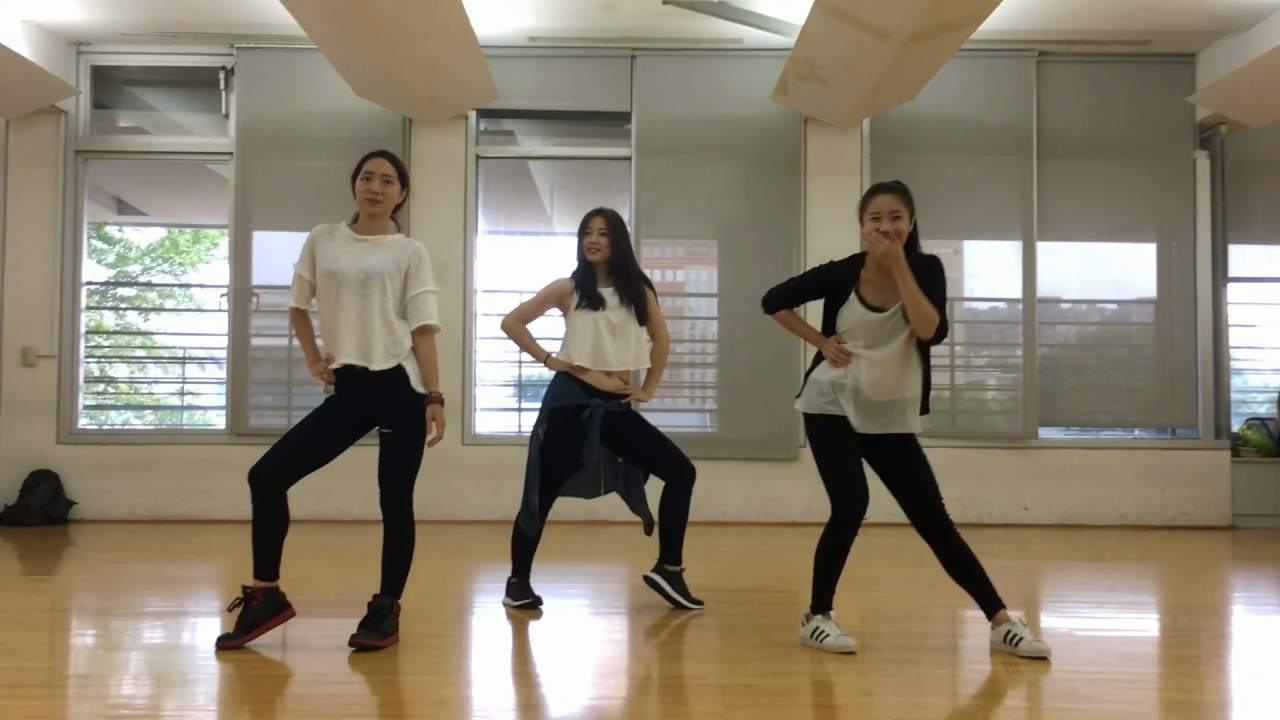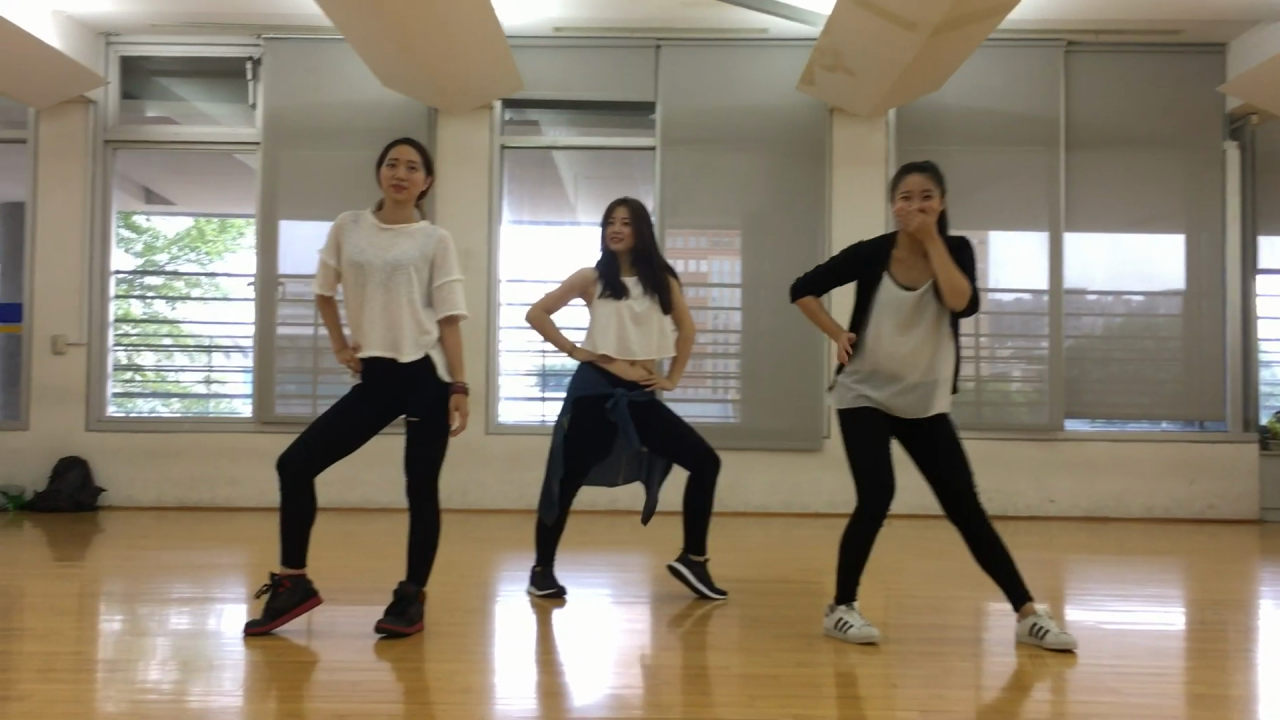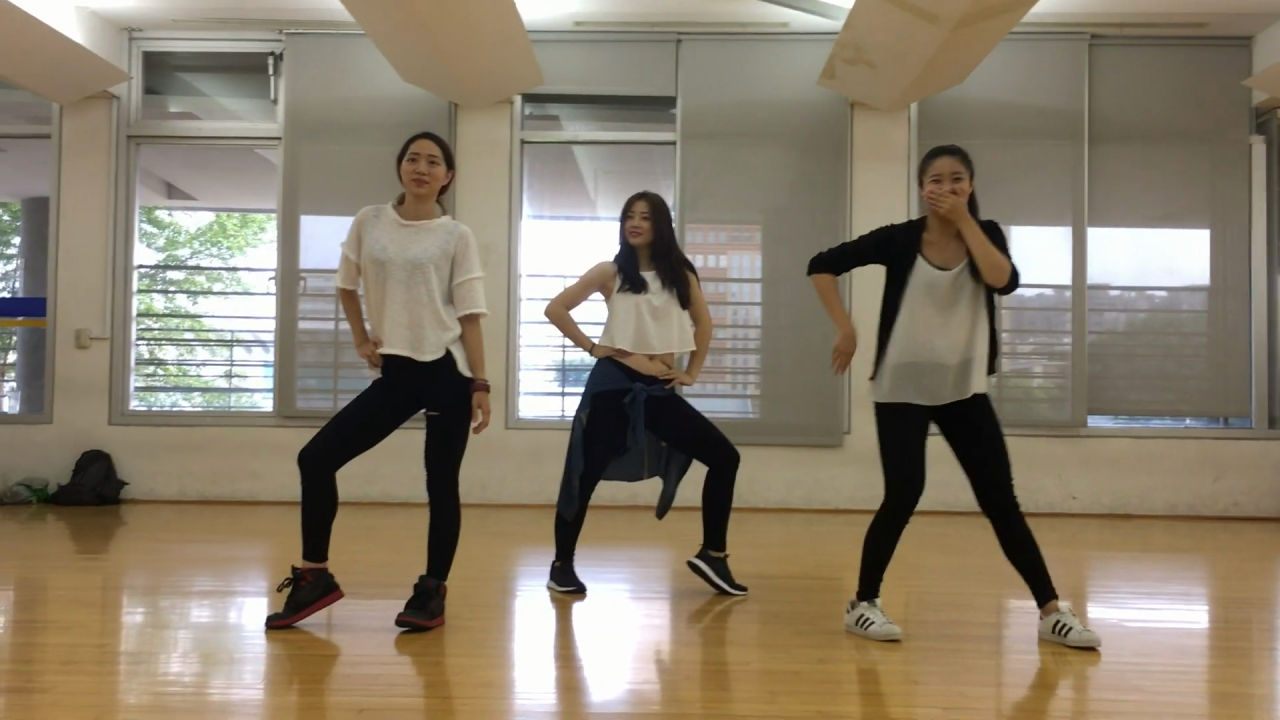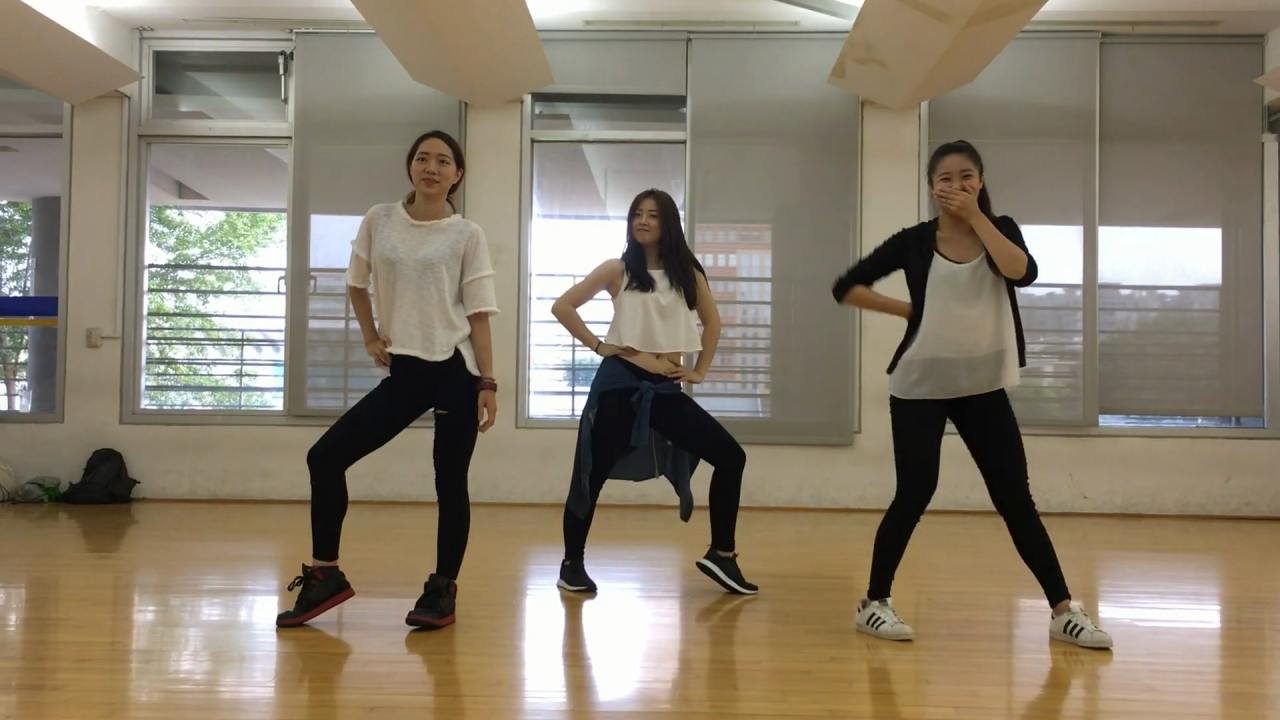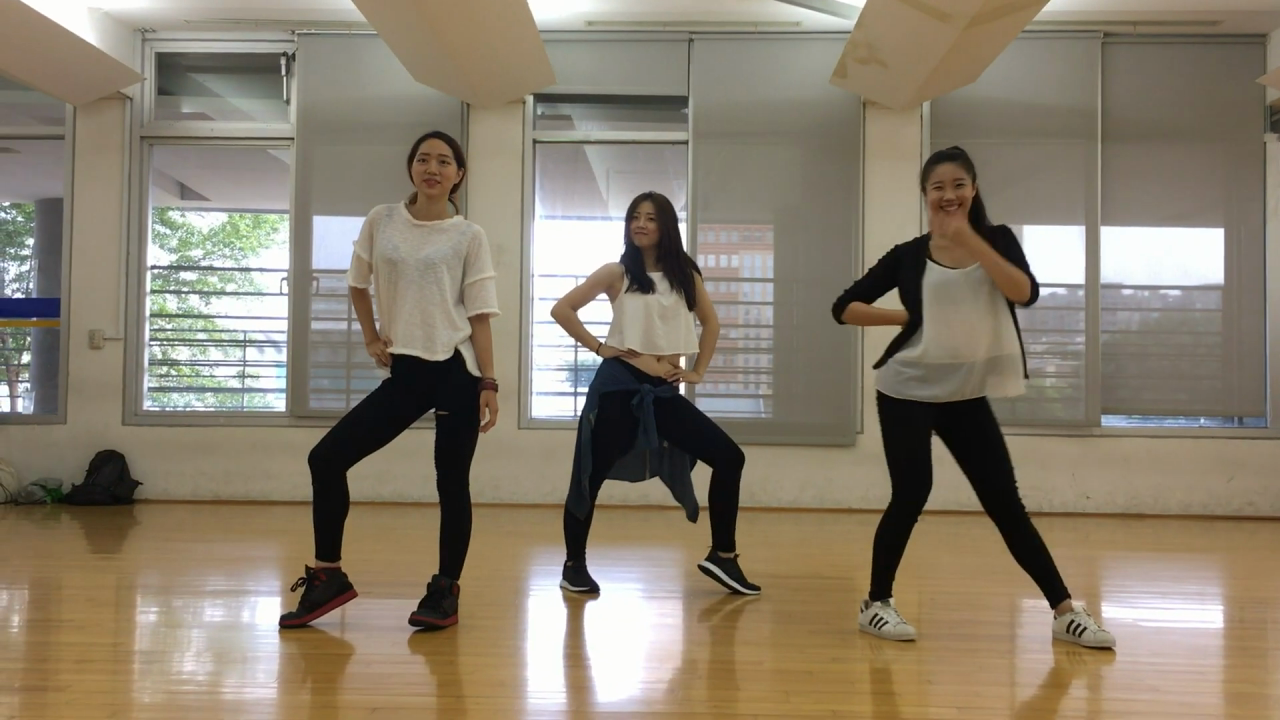
dt=0.2s
person 1, frame 1
left shoulder: (411, 252)
right shoulder: (323, 240)
left elbow: (423, 330)
right elbow: (299, 307)
left wrist: (435, 397)
right wrist: (314, 360)
left hip: (400, 387)
right hip: (348, 389)
left knee: (395, 499)
right knee: (267, 475)
left ankle: (386, 608)
right ankle: (266, 595)
person 1, frame 2
left shoulder: (436, 240)
right shoulder: (348, 228)
left elbow: (448, 319)
right elbow: (325, 293)
left wrist: (459, 387)
right wrist: (341, 348)
left hip: (426, 376)
right hip: (374, 377)
left knee: (421, 487)
right knee: (296, 464)
left ankle: (412, 596)
right ankle: (293, 582)
person 1, frame 3
left shoulder: (457, 236)
right shoulder: (368, 223)
left elbow: (469, 316)
right elbow: (347, 287)
left wrist: (480, 384)
right wrist: (362, 342)
left hip: (446, 372)
right hip: (394, 373)
left knee: (441, 482)
right knee: (316, 458)
left ankle: (432, 590)
right ankle: (315, 576)
person 1, frame 4
left shoulder: (467, 235)
right shoulder: (378, 221)
left elbow: (478, 315)
right elbow: (358, 284)
left wrist: (487, 383)
right wrist: (371, 340)
left hip: (455, 371)
right hip: (403, 372)
left knee: (450, 481)
right knee: (325, 457)
left ankle: (442, 589)
right ankle: (327, 574)
person 1, frame 5
left shoulder: (469, 236)
right shoulder: (380, 221)
left elbow: (479, 316)
right elbow: (358, 284)
left wrist: (488, 384)
right wrist: (371, 340)
left hip: (456, 372)
right hip: (404, 373)
left knee: (452, 481)
right knee: (327, 457)
left ankle: (445, 590)
right ankle: (328, 576)
person 2, frame 1
left shoulder: (926, 269)
right shoulder: (841, 273)
left elbow: (931, 332)
right elbow: (774, 301)
left wrist: (899, 268)
right wrist: (821, 342)
left hip: (892, 415)
right hip: (833, 407)
left knee: (933, 519)
right knee: (850, 506)
left ankle: (1001, 621)
right ankle: (817, 616)
person 2, frame 2
left shoulder: (955, 250)
right shoulder: (871, 254)
left elbow: (962, 304)
right elbow: (802, 290)
left wrist: (932, 241)
right wrist: (839, 336)
left hip: (926, 402)
right hip: (866, 396)
left knee: (966, 507)
right knee: (876, 498)
left ankle: (1028, 613)
right ankle: (841, 608)
person 2, frame 3
left shoulder: (986, 233)
right shoulder: (900, 238)
left elbow: (1003, 281)
right elbow: (822, 266)
left wrist: (965, 221)
right wrist: (845, 328)
left hip: (965, 390)
right hip: (902, 390)
left knee: (1000, 499)
right knee: (903, 494)
left ankle: (1051, 611)
right ankle: (863, 604)
person 2, frame 4
left shoulder: (1000, 229)
right shoulder: (915, 241)
left elbow: (1021, 271)
right elbow: (845, 287)
left wrist: (975, 216)
right wrist: (907, 308)
left hip: (984, 388)
right hip: (920, 386)
left knee: (1016, 499)
right knee: (914, 492)
left ankle: (1064, 611)
right ankle: (874, 603)
person 2, frame 5
left shoulder: (997, 239)
right shoulder: (909, 254)
left elbow: (1025, 293)
right elbow: (844, 308)
left wrist: (971, 239)
right wrist: (906, 317)
left hip: (968, 395)
right hip: (907, 389)
left knee: (1005, 503)
right knee: (911, 494)
left ankle: (1065, 611)
right ankle: (877, 603)
person 3, frame 1
left shoulder: (638, 291)
right shoulder: (568, 288)
left elbow: (661, 340)
right elbow: (512, 322)
left wrist: (648, 388)
right wrist: (548, 360)
left hip: (616, 406)
right hip: (572, 399)
left knee: (681, 472)
right knee: (544, 490)
left ankle: (669, 569)
right ankle: (518, 581)
person 3, frame 2
left shoulder: (662, 280)
right shoulder: (592, 278)
left elbow: (686, 329)
right elbow: (536, 313)
left wrist: (673, 377)
right wrist: (573, 351)
left hip: (641, 395)
right hip: (597, 389)
left knee: (705, 462)
right knee: (568, 479)
left ankle: (693, 559)
right ankle: (542, 569)
person 3, frame 3
left shoulder: (680, 274)
right shoulder: (610, 272)
left elbow: (703, 324)
right elbow: (555, 308)
left wrist: (692, 372)
right wrist: (592, 348)
left hip: (660, 390)
right hip: (615, 384)
left knee: (725, 457)
right knee: (587, 474)
left ankle: (712, 555)
right ankle: (562, 565)
person 3, frame 4
left shoulder: (687, 273)
right shoulder: (618, 269)
left elbow: (712, 322)
right elbow: (562, 306)
left wrist: (700, 370)
right wrist: (598, 346)
left hip: (666, 388)
right hip: (621, 382)
left knee: (730, 456)
right knee: (593, 473)
left ankle: (721, 555)
right ankle: (572, 564)
person 3, frame 5
left shoulder: (685, 275)
right shoulder: (617, 272)
left elbow: (710, 322)
right elbow: (562, 309)
left wrist: (698, 371)
right wrist: (599, 348)
left hip: (665, 391)
right hip: (620, 385)
left knee: (729, 458)
right knee: (592, 473)
left ankle: (722, 556)
right ankle: (574, 564)
